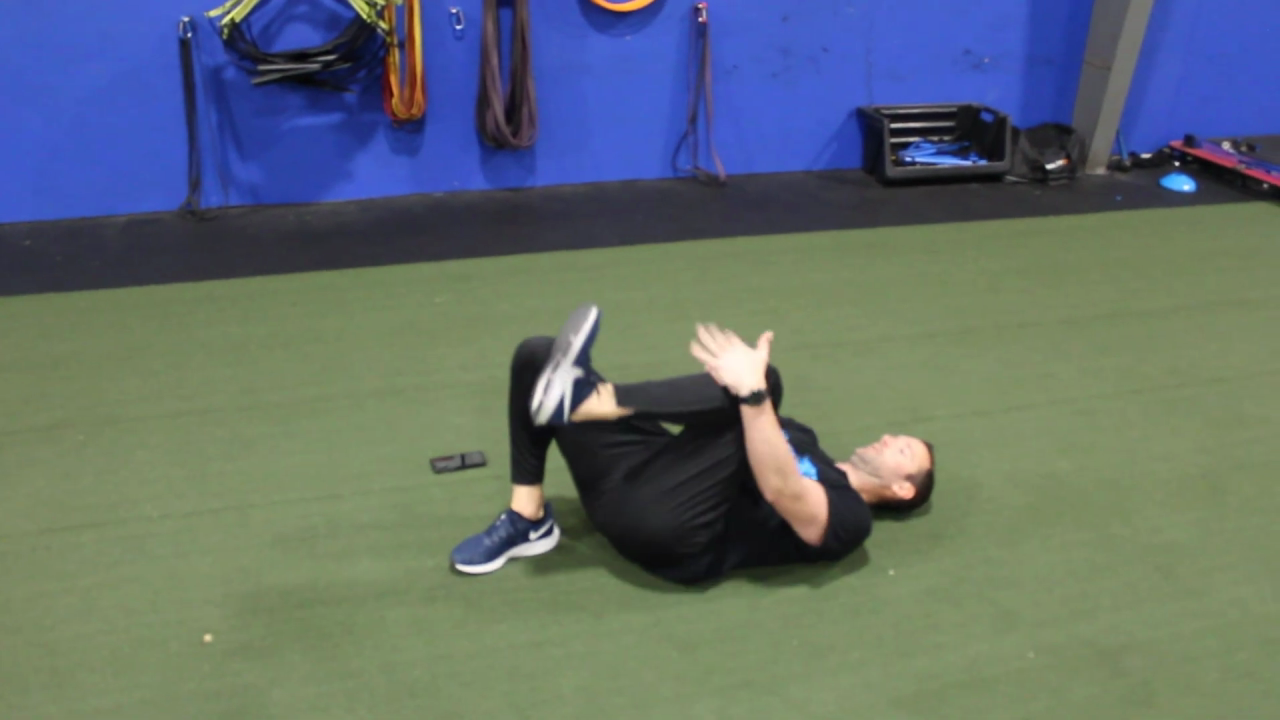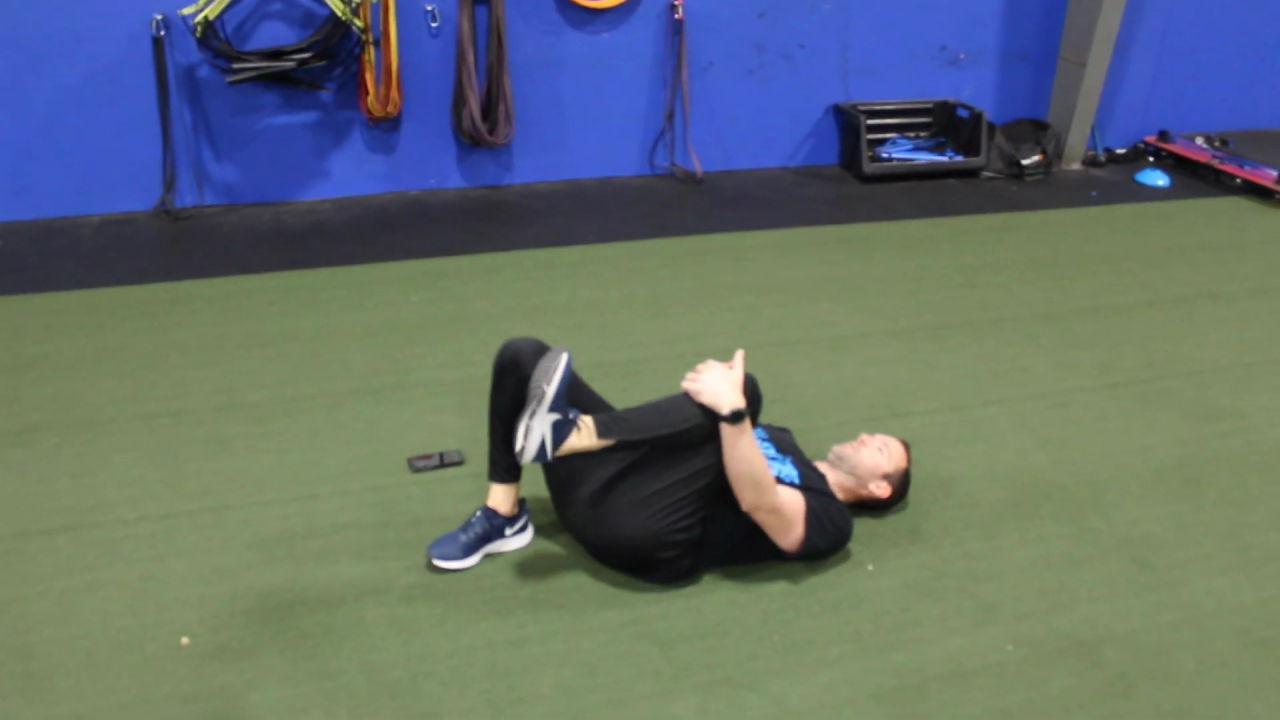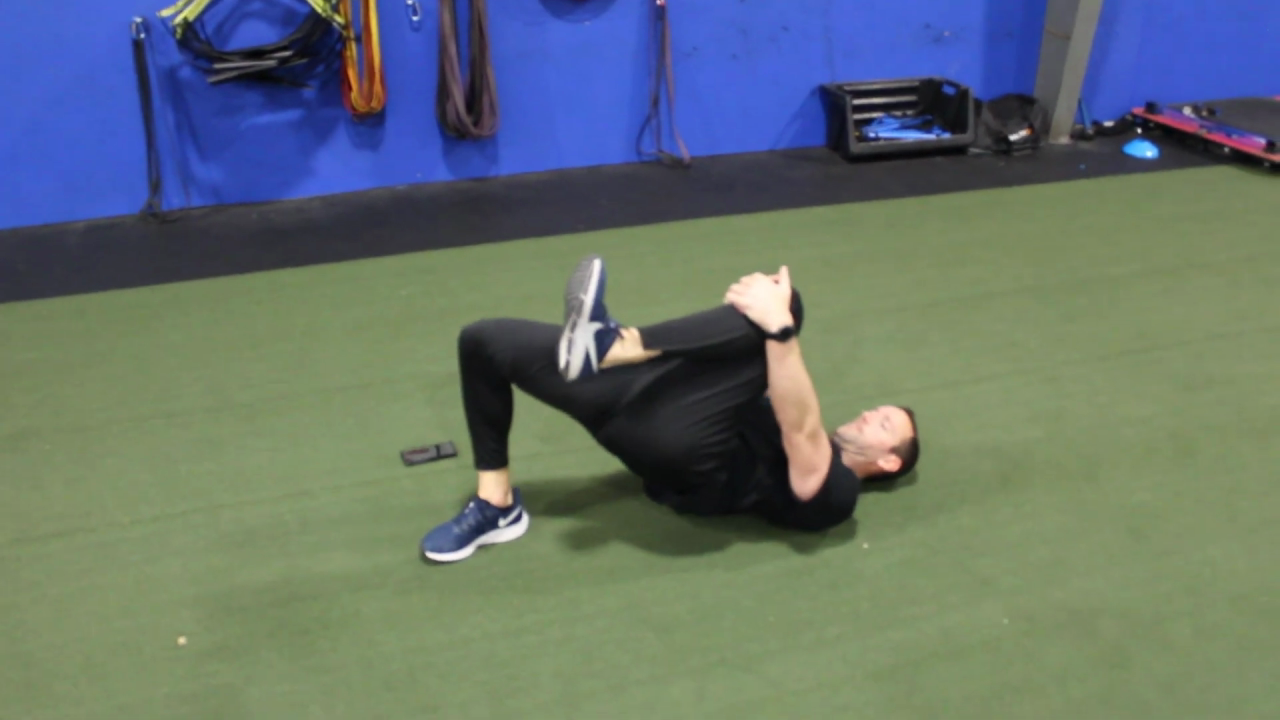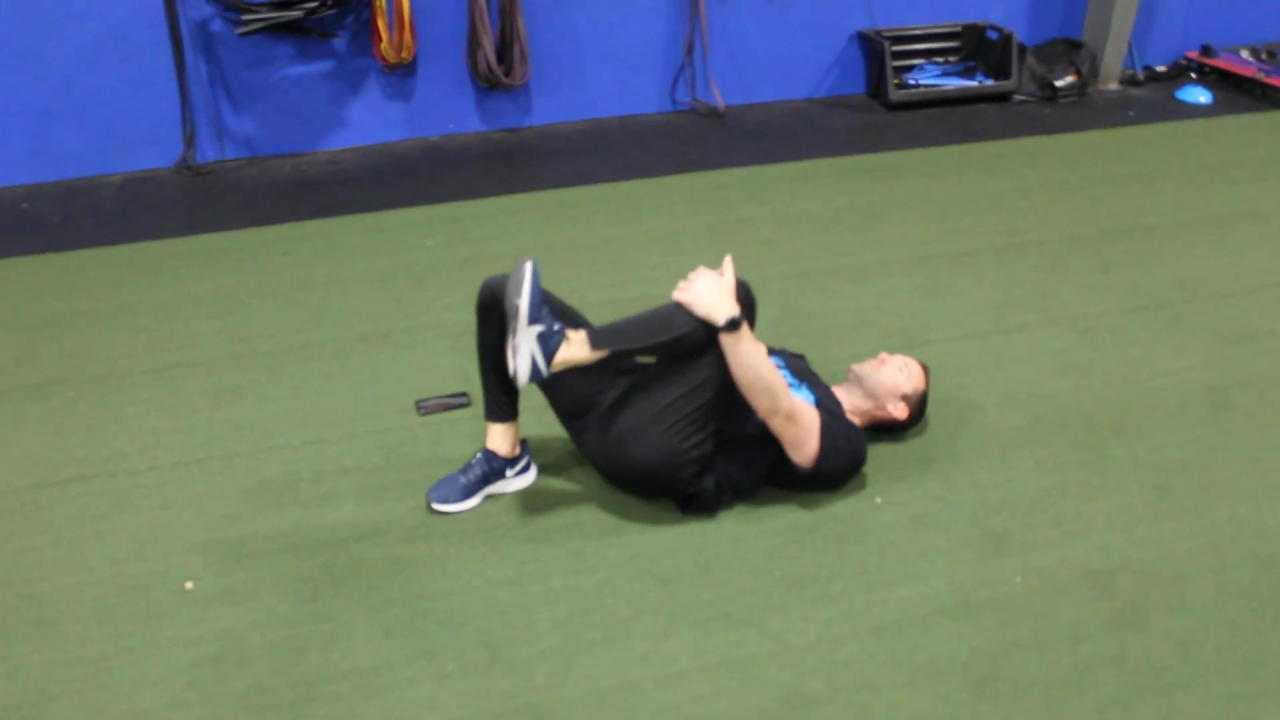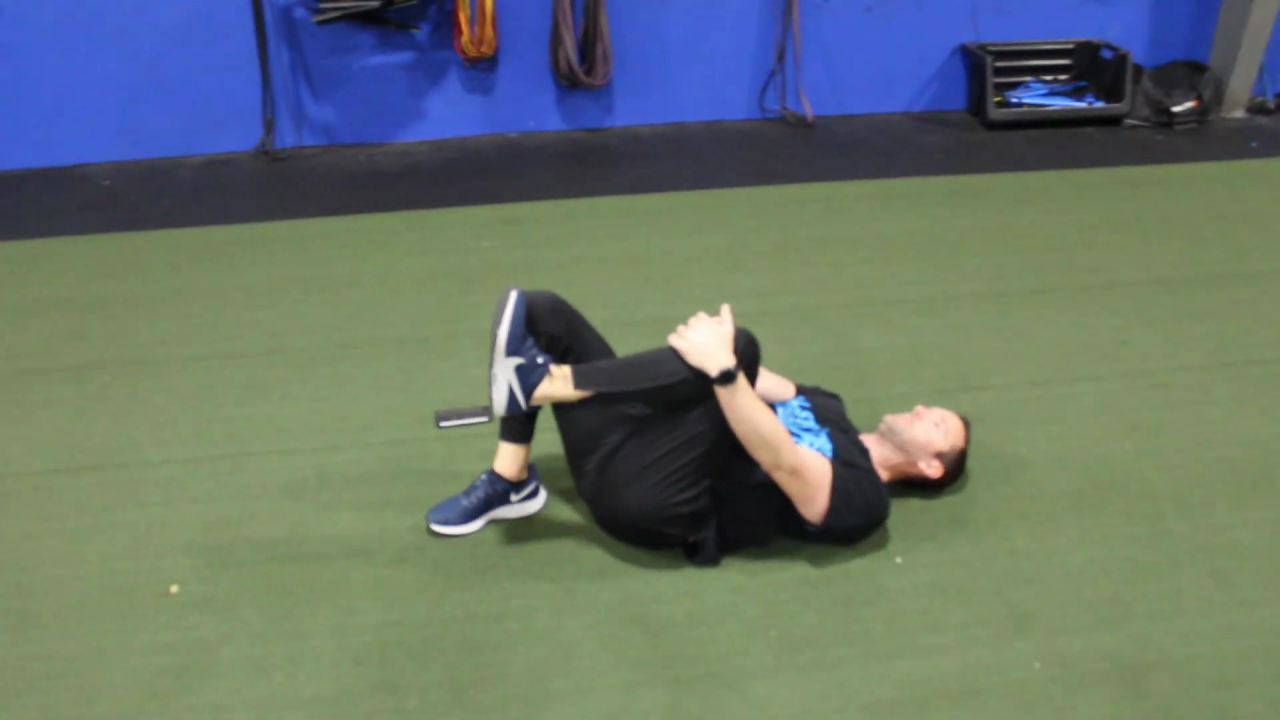
dt=1s
person 1, frame 1
left shoulder: (849, 519)
right shoulder: (803, 442)
left elbow: (779, 489)
left wrist: (750, 390)
right wrist: (731, 372)
left hip: (669, 527)
right hip: (631, 483)
left knee: (760, 385)
right knee: (538, 353)
left ankle: (588, 400)
right ankle: (526, 520)
person 1, frame 2
left shoulder: (829, 521)
right shoulder: (781, 444)
left elbow: (757, 502)
left wrist: (731, 408)
right wrist: (714, 391)
left hip: (644, 531)
right hip: (608, 480)
left knee: (741, 394)
right knee: (523, 356)
left ankle: (569, 434)
right ankle: (501, 518)
person 1, frame 3
left shoulder: (834, 490)
right shoulder: (798, 443)
left elbow: (803, 430)
left wrist: (779, 327)
right wrist: (749, 309)
left hip: (683, 440)
right hip: (641, 400)
left knee: (779, 317)
right knee: (484, 340)
left ankle: (610, 347)
right ankle: (496, 506)
person 1, frame 4
left shoulder: (842, 448)
right shoulder: (797, 369)
left elbow: (777, 412)
left wrist: (725, 318)
right wrist: (707, 304)
left hip: (656, 450)
right hip: (620, 408)
left knee: (732, 302)
right knee: (501, 294)
left ankle: (558, 350)
right ankle: (504, 458)
person 1, frame 5
left shoulder: (862, 499)
right shoulder: (826, 408)
left elbow: (784, 465)
right elbow: (771, 389)
left wrist: (720, 368)
right wrist: (717, 353)
left hip: (649, 499)
right hip: (629, 446)
left knee: (736, 349)
right knee: (541, 311)
left ankle: (542, 382)
right ankle: (509, 484)
